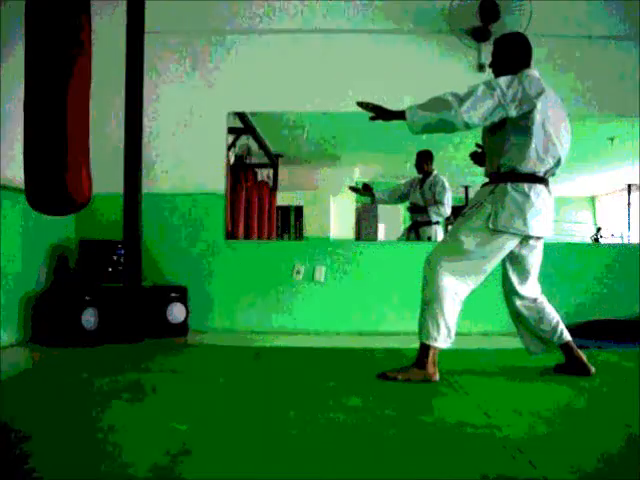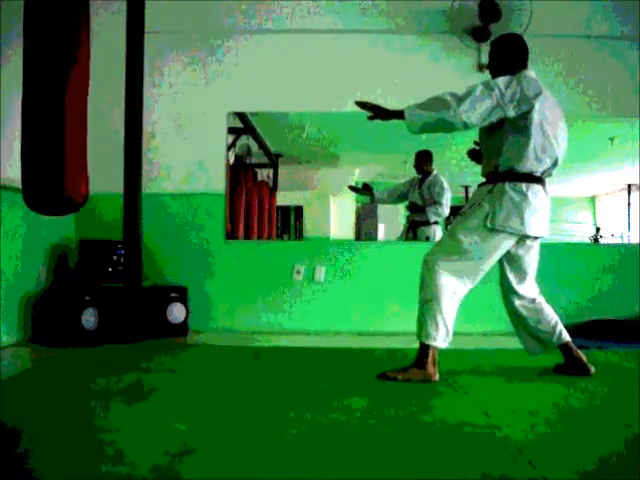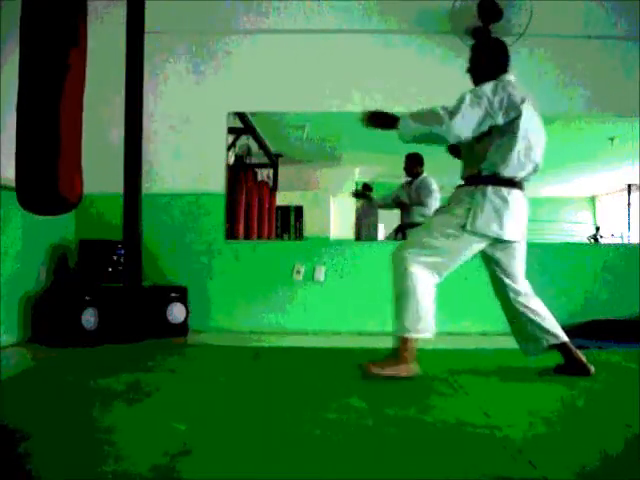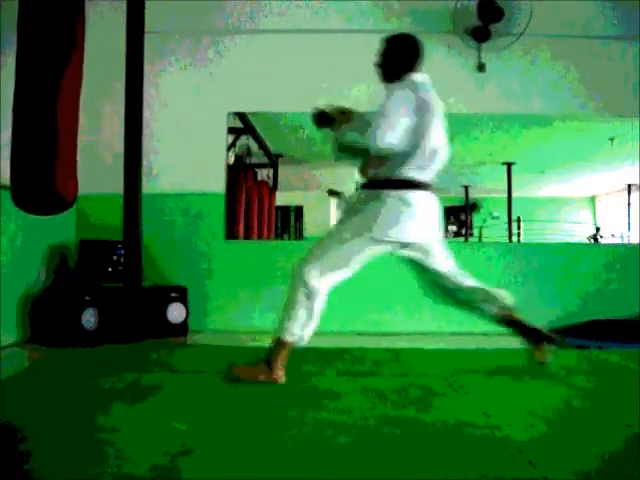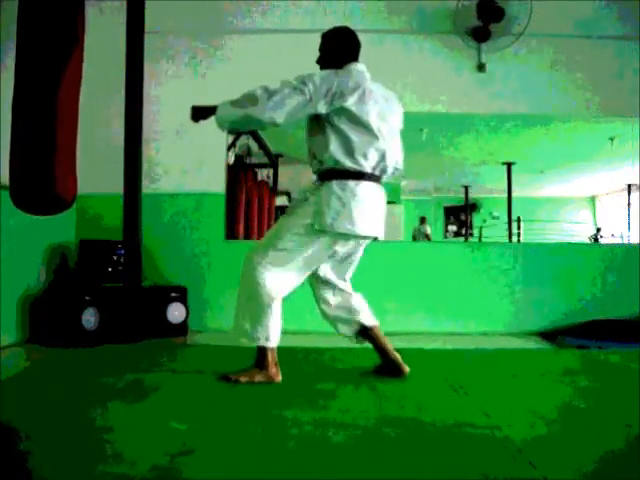
dt=0.3s
person 1, frame 1
left shoulder: (516, 86)
right shoulder: (552, 101)
left elbow: (460, 109)
left wrist: (398, 114)
right wrist: (494, 159)
left hip: (510, 198)
right hip: (537, 201)
left knee: (443, 266)
right knee: (523, 290)
left ankle: (425, 363)
right ankle: (575, 358)
person 1, frame 2
left shoulder: (515, 86)
right shoulder: (546, 100)
left elbow: (459, 109)
left wrist: (394, 113)
left hip: (507, 198)
right hip: (532, 202)
left knee: (441, 266)
right knee: (520, 290)
left ankle: (426, 363)
right ankle: (574, 358)
person 1, frame 3
left shoulder: (496, 92)
right shoulder: (521, 104)
left elbow: (450, 123)
left wrist: (394, 123)
right wrist: (469, 154)
left hip: (485, 200)
right hip: (509, 203)
left knee: (411, 258)
right knee: (514, 289)
left ankle: (405, 355)
right ankle: (573, 358)
person 1, frame 4
left shoulder: (404, 94)
right shoulder: (426, 98)
left elbow: (378, 139)
left wrist: (340, 126)
right wrist: (344, 121)
left hip: (390, 205)
right hip: (421, 207)
left knee: (313, 270)
right knee: (452, 279)
left ankle: (273, 364)
right ankle: (530, 332)
person 1, frame 5
left shoulder: (332, 83)
right shoulder: (387, 98)
left elbow: (271, 105)
right elbow: (394, 162)
left wrist: (214, 111)
left hip: (337, 197)
right hip: (370, 198)
left knee: (263, 265)
right knee: (329, 280)
left ankle: (267, 365)
right ankle: (389, 357)
